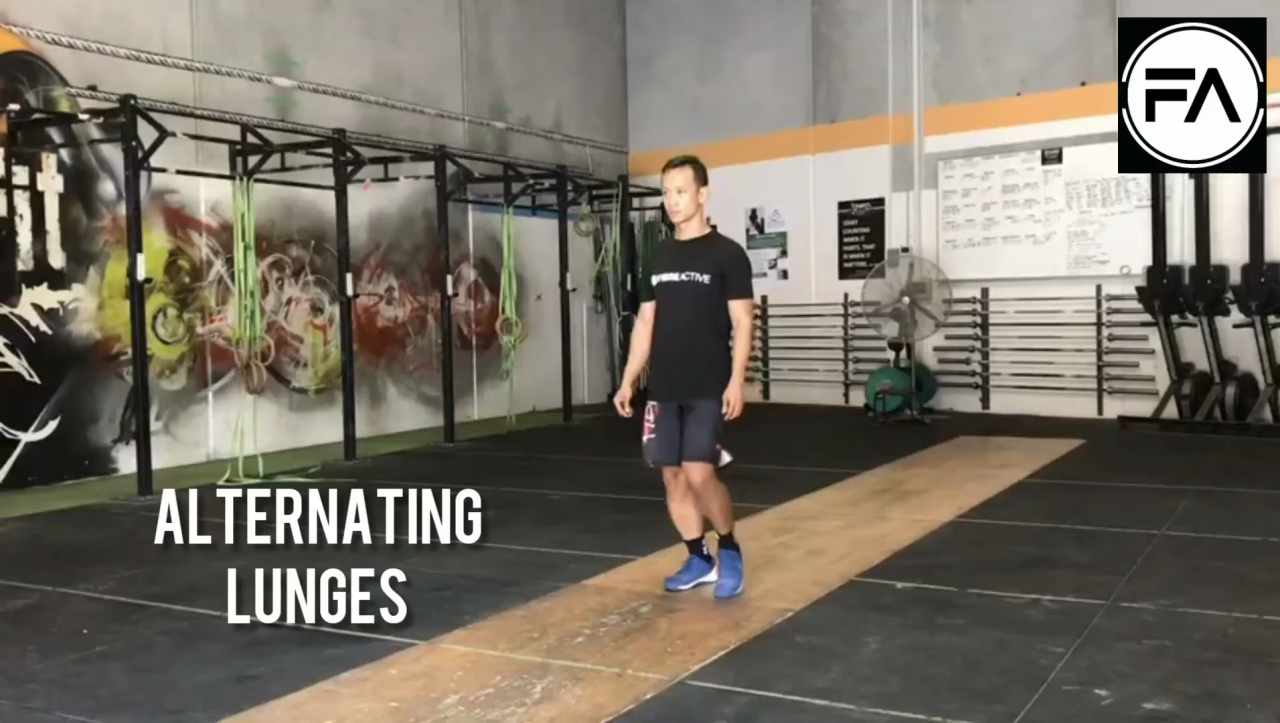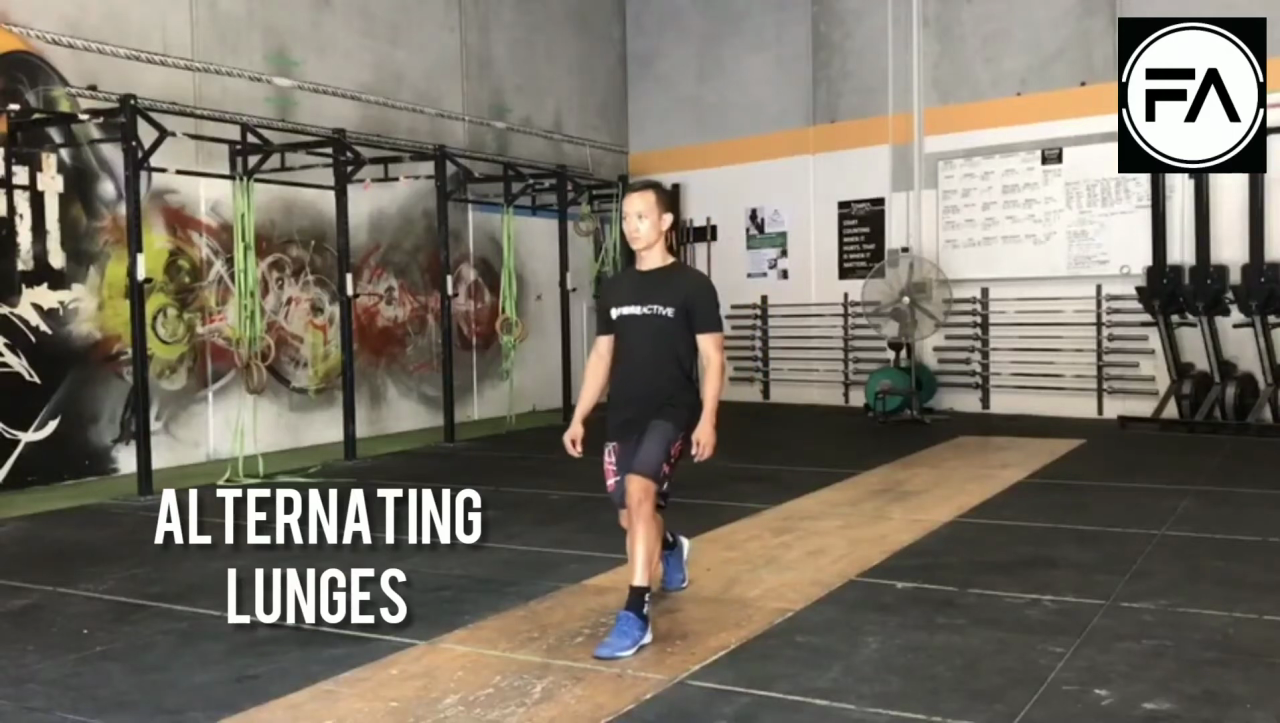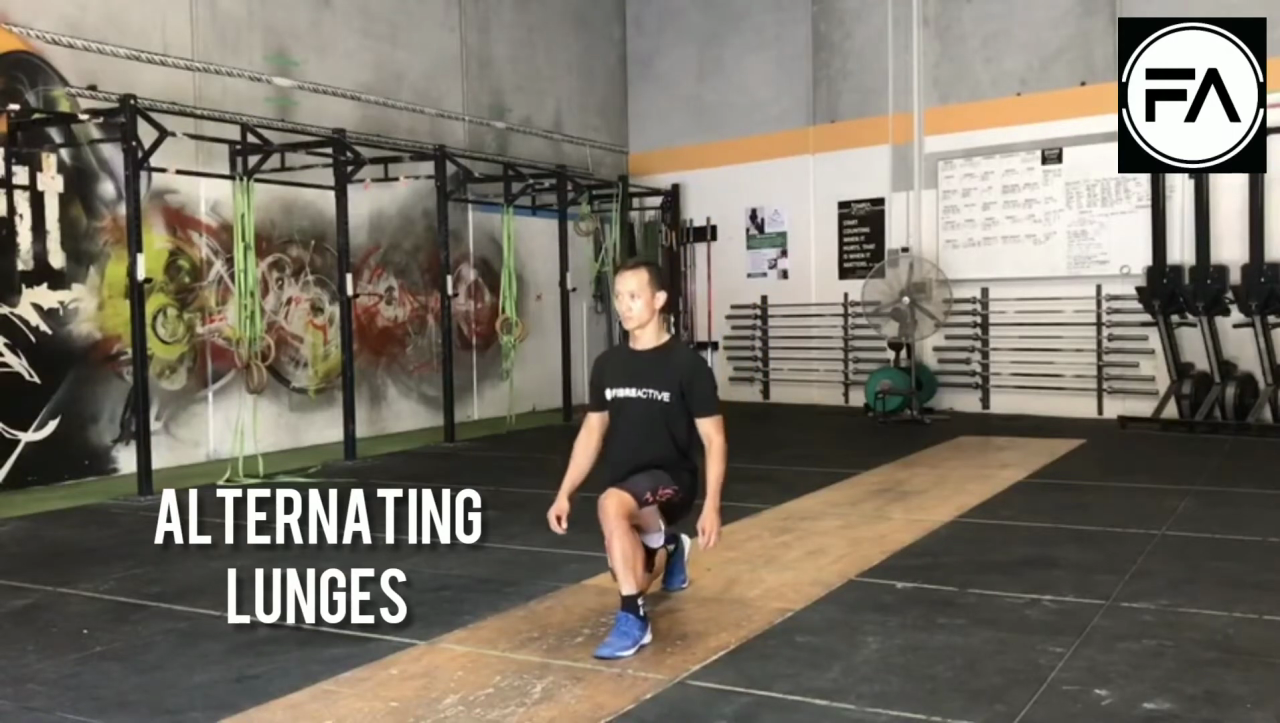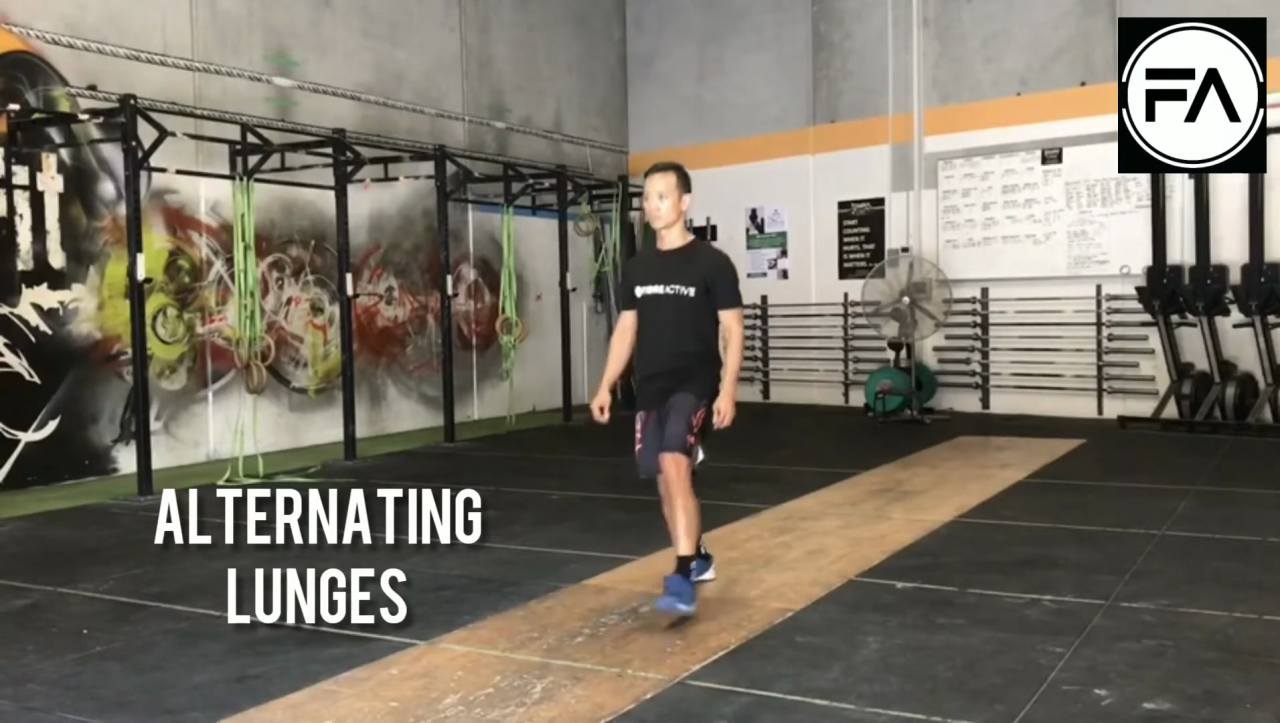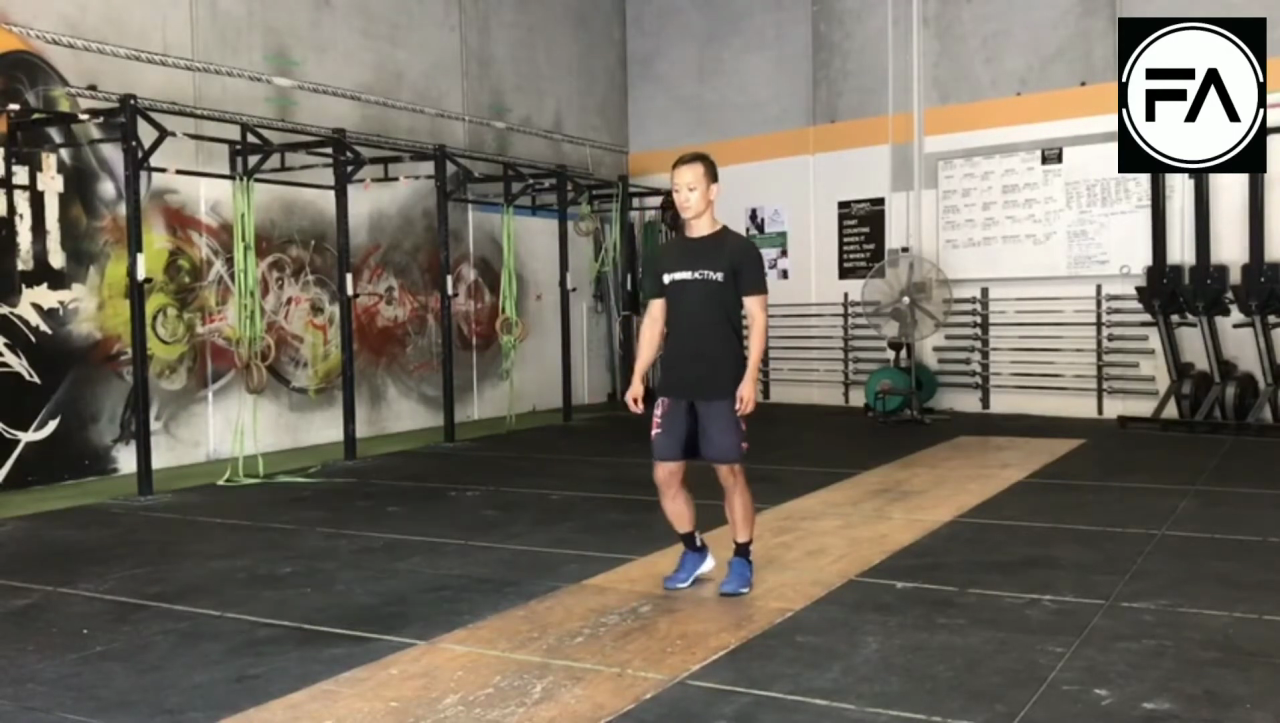
dt=0.7s
person 1, frame 1
left shoulder: (726, 253)
right shoulder: (659, 256)
left elbow: (743, 322)
right elbow: (646, 322)
left wrist: (737, 381)
right wrist: (628, 380)
left hip: (708, 385)
right hip: (664, 386)
left knee: (698, 471)
right knee: (672, 475)
left ankle: (728, 549)
right ankle: (700, 559)
person 1, frame 2
left shoulder: (692, 285)
right shoulder: (614, 288)
left elbow: (712, 356)
right elbow: (601, 356)
left wrist: (707, 419)
right wrist: (578, 417)
left hip: (670, 413)
right hip: (623, 417)
left knee: (639, 496)
right knee: (631, 516)
left ankle: (636, 616)
right ankle: (672, 547)
person 1, frame 3
left shoulder: (687, 365)
right shoulder: (607, 364)
left elbow: (714, 439)
right elbow: (592, 432)
left wrist: (712, 505)
right wrist: (564, 494)
left hip: (670, 477)
right hip: (626, 485)
left knee: (610, 505)
right knee: (631, 576)
left ankle: (633, 620)
right ankle: (670, 546)
person 1, frame 4
left shoulder: (711, 262)
right shoulder: (637, 266)
left elbow: (733, 331)
right elbow: (626, 328)
left wrist: (727, 390)
right wrist: (606, 386)
left hip: (694, 384)
right hip: (651, 388)
left knee: (673, 465)
right knee: (668, 481)
left ankle: (682, 577)
right ankle: (697, 558)
person 1, frame 5
left shoulder: (739, 250)
right shoulder: (666, 254)
left elbow: (757, 318)
right elbow: (654, 318)
left wrist: (750, 377)
right wrist: (638, 376)
left hip: (722, 384)
right hip: (673, 383)
left knee: (729, 473)
right knee: (665, 474)
left ankle: (741, 561)
right ankle: (695, 553)
